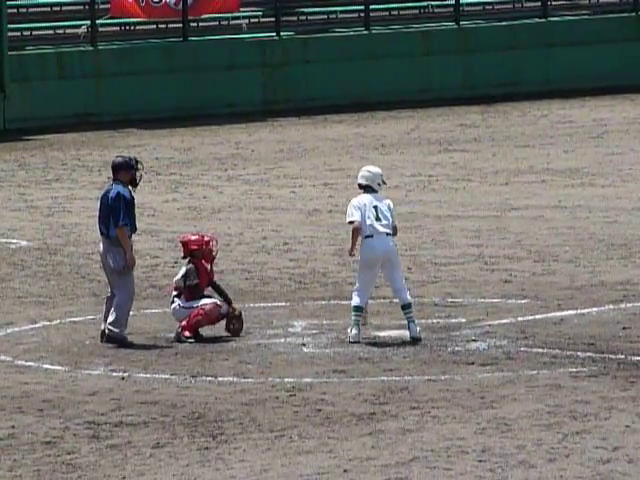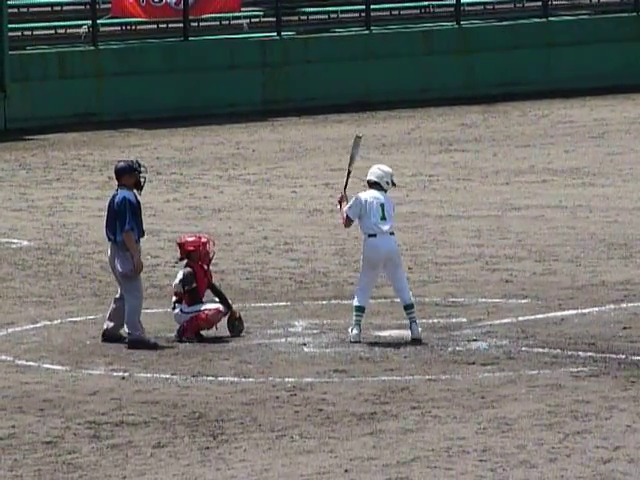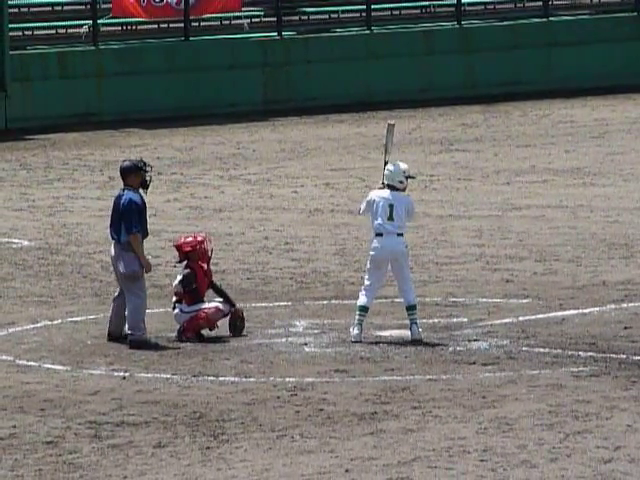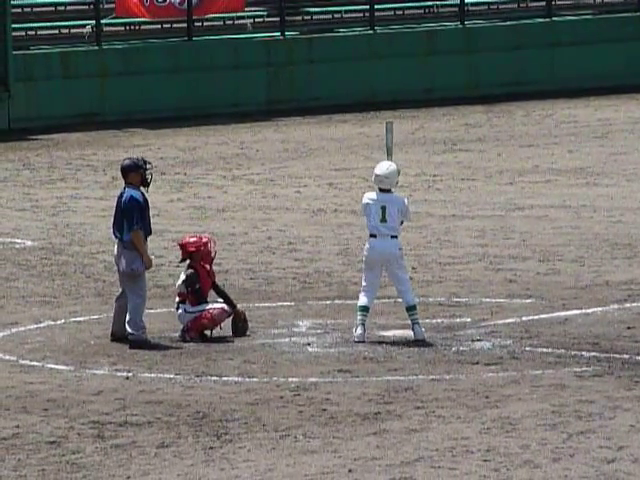
dt=0.4s
person 1, frame 1
left shoulder: (109, 191)
right shoulder: (121, 193)
right elbow: (120, 226)
right wrist: (129, 252)
left hip: (108, 245)
right hip: (117, 247)
left knee: (115, 291)
right knee: (125, 292)
left ankle: (108, 330)
right ankle: (115, 331)
person 1, frame 2
left shoulder: (116, 197)
right shoulder: (127, 198)
right elbow: (127, 230)
right wrist: (136, 256)
left hip: (117, 250)
right hip: (125, 251)
left knee: (124, 293)
right knee: (134, 294)
left ankle: (111, 330)
right ankle: (135, 336)
person 1, frame 3
left shoulder: (122, 196)
right shoulder: (132, 199)
right elbow: (133, 232)
right wrist: (143, 258)
left hip: (120, 250)
right hip: (128, 252)
left knee: (124, 293)
right knee: (137, 295)
left ankle: (116, 331)
right ankle: (137, 336)
person 1, frame 4
left shoulder: (124, 195)
right shoulder: (134, 196)
right elbow: (135, 229)
right wrist: (145, 254)
left hip: (123, 248)
right hip: (132, 251)
left knee: (126, 293)
right knee: (137, 294)
left ankle: (118, 331)
right ankle: (136, 335)
person 2, frame 1
left shoulder: (356, 201)
right shoulder: (386, 201)
left elbow: (357, 227)
right elbow: (394, 230)
left wrist: (351, 247)
left hip: (369, 246)
right hip: (389, 244)
left knee: (361, 290)
right knee: (400, 287)
left ankle: (355, 330)
right ankle: (413, 328)
person 2, frame 2
left shoulder: (361, 197)
right shoulder: (388, 200)
left elbow: (347, 223)
left wrist: (343, 204)
left hip: (372, 244)
right hip: (391, 244)
left knee: (362, 289)
right knee: (402, 287)
left ankle: (355, 330)
right ankle: (414, 328)
person 2, frame 3
left shoulder: (374, 195)
right shoulder: (407, 201)
left elbow: (361, 211)
left hip: (379, 244)
right hip: (399, 244)
left knee: (369, 288)
right knee: (407, 288)
left ankle: (357, 329)
right ankle: (414, 329)
person 2, frame 4
left shoulder: (367, 198)
right shoulder: (401, 201)
left hip: (373, 245)
right hip: (393, 245)
left knee: (367, 289)
right knee: (404, 288)
left ankle: (360, 329)
right ankle: (417, 329)
person 3, frame 1
left shoulder: (202, 266)
right shoulder: (191, 268)
left elbow: (215, 286)
right elbow: (196, 294)
left wrist: (231, 305)
right wrist: (210, 299)
left hip: (191, 306)
right hip: (180, 308)
left knee: (225, 308)
right knee: (214, 305)
left ankle: (191, 328)
right ankle: (184, 329)
person 3, frame 2
left shoulder: (201, 268)
right shoulder: (188, 271)
left elbow: (215, 289)
right elbow: (194, 298)
left wrist: (231, 309)
right wrist: (208, 316)
left hip: (194, 307)
right hip: (183, 312)
left knee: (225, 306)
right knee: (217, 310)
left ankle: (193, 328)
right ankle: (185, 330)
person 3, frame 3
left shoulder: (201, 268)
right shoulder: (188, 272)
left elbow: (216, 288)
right elbow: (195, 298)
left wrist: (234, 306)
right wrist: (209, 318)
left hip: (193, 307)
right hip: (183, 312)
left knee: (226, 307)
right knee: (216, 309)
left ankle: (194, 328)
right ankle: (186, 330)
person 3, frame 4
left shoulder: (204, 268)
right shoulder: (191, 272)
left elbow: (218, 289)
right elbow: (198, 298)
left wrist: (235, 308)
right wrist: (212, 315)
left hip: (197, 308)
right hip: (186, 312)
left knee: (229, 307)
right knee: (222, 310)
left ankle: (197, 329)
right ankle: (189, 330)
